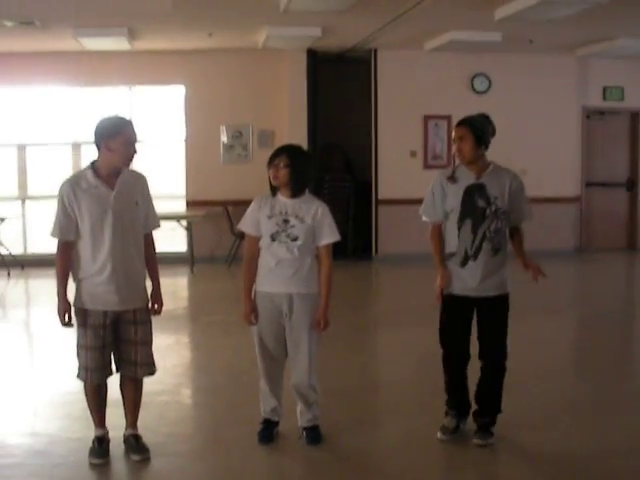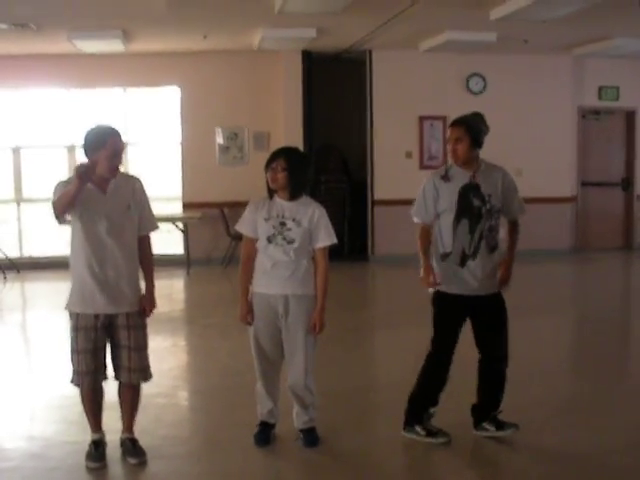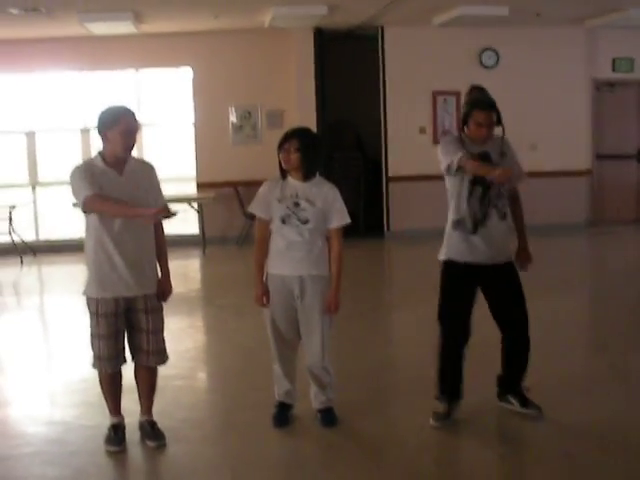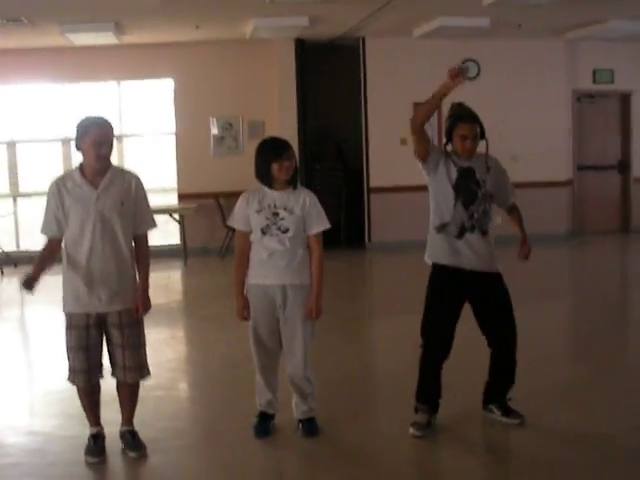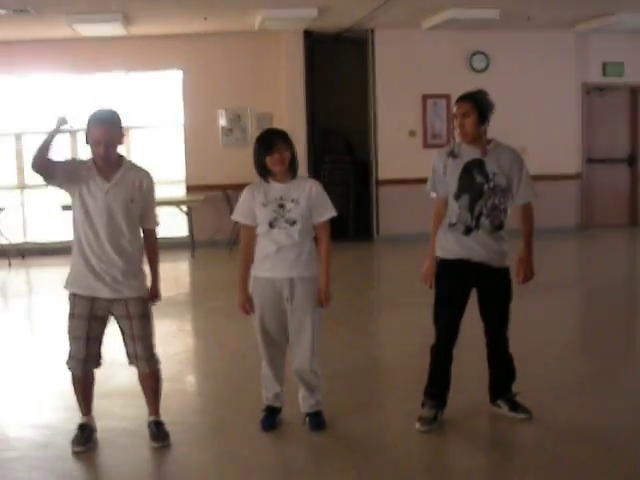
dt=1s
person 1, frame 1
left shoulder: (138, 183)
right shoulder: (73, 188)
left elbow: (146, 239)
right elbow: (65, 246)
left wrist: (155, 286)
right wrist: (62, 295)
left hip: (133, 296)
right hip: (93, 298)
left knee: (134, 369)
right knee: (93, 371)
left ankle: (132, 432)
right ankle: (100, 435)
person 1, frame 2
left shoulder: (133, 187)
right shoulder: (71, 188)
left elbow: (143, 240)
right elbow: (59, 210)
left wrist: (150, 288)
right wrist: (77, 182)
left hip: (128, 298)
right hip: (86, 300)
left knee: (132, 373)
right knee: (88, 375)
left ankle: (128, 436)
right ankle: (96, 438)
person 1, frame 3
left shoulder: (146, 171)
right shoulder: (84, 173)
left elbow: (156, 227)
right elbow: (97, 204)
left wrist: (165, 273)
right wrist: (143, 211)
left hip: (144, 281)
right hip: (104, 284)
left knee: (148, 355)
right knee: (107, 359)
left ankle: (147, 419)
right ankle: (116, 422)
person 1, frame 4
left shoulder: (130, 184)
right shoulder: (61, 188)
left elbow: (140, 241)
right elbow: (54, 242)
left wrist: (143, 289)
right wrist: (36, 271)
left hip: (122, 296)
right hip: (79, 299)
left knee: (130, 370)
right knee: (84, 373)
left ankle: (128, 429)
right ankle: (95, 432)
person 1, frame 5
left shoulder: (140, 179)
right shoulder: (74, 173)
left elbow: (149, 233)
right elbow: (38, 165)
left wrist: (156, 281)
right wrist: (57, 128)
left hip: (130, 286)
right hip: (86, 286)
left knee: (146, 358)
right knee: (80, 361)
left ankle: (155, 419)
right ankle: (86, 422)
person 2, frame 1
left shoulder: (508, 181)
right shoulder: (446, 181)
left elbow: (514, 227)
right elbow: (436, 229)
left wrist: (523, 258)
right wrist: (441, 270)
left hip: (494, 286)
right hip: (456, 285)
left knee: (493, 356)
right knee: (453, 354)
left ankle: (485, 418)
right ankle: (456, 411)
person 2, frame 2
left shoulder: (499, 178)
right shoulder: (437, 181)
left elbow: (512, 220)
right elbow: (425, 227)
left wrist: (509, 258)
right wrist: (425, 264)
left hip: (488, 285)
right hip: (449, 286)
left knee: (495, 354)
right knee: (441, 354)
left ankle: (485, 416)
right ankle: (416, 418)
person 2, frame 3
left shoulder: (503, 148)
right shoulder: (451, 146)
left elbow: (513, 195)
right elbow: (467, 163)
left wrist: (523, 241)
right wrist: (490, 170)
left hip: (500, 257)
right hip: (459, 256)
left knee: (517, 326)
right knee: (453, 331)
left ankle: (510, 390)
right ankle: (447, 397)
person 2, frame 4
left shoulder: (491, 167)
right shoulder: (436, 163)
left elbow: (508, 204)
right elbow: (416, 125)
left wrist: (523, 233)
right wrist: (446, 88)
left hip: (485, 269)
right hip: (447, 268)
left knee: (505, 338)
right knee: (435, 342)
left ankle: (495, 400)
right ankle: (425, 407)
person 2, frame 5
left shoulder: (508, 158)
right shoulder: (446, 158)
left elbow: (524, 207)
right elbow: (440, 208)
left wrist: (527, 254)
right wrist: (431, 255)
left hip: (493, 259)
right hip: (452, 258)
left knee: (497, 331)
right knee: (444, 332)
left ankle: (501, 394)
right ankle: (433, 401)
person 3, frame 1
left shoulder: (316, 209)
right shoulder: (260, 207)
left elbow: (325, 260)
right elbow: (251, 256)
left wrist: (324, 306)
right wrist: (247, 298)
left hip: (303, 295)
right hip: (267, 295)
left knee: (304, 364)
right knee: (269, 361)
left ankle: (309, 419)
right ankle: (270, 417)
person 3, frame 2
left shoulder: (314, 212)
right shoulder: (257, 209)
left elbow: (321, 263)
right elbow: (247, 257)
left wrist: (320, 308)
right wrist: (243, 299)
left hip: (299, 298)
right hip: (263, 296)
left knee: (300, 367)
right knee: (266, 364)
left ankle: (306, 421)
right ankle: (266, 419)
person 3, frame 3
left shoulder: (327, 192)
right shoulder: (271, 189)
left elbow: (335, 243)
right elbow: (261, 239)
left wrist: (334, 288)
right wrist: (258, 282)
left hip: (314, 278)
right hip: (278, 278)
left knee: (317, 348)
right knee: (282, 345)
left ankle: (324, 401)
right ankle: (284, 400)
person 3, frame 4
left shoulder: (305, 199)
right shoulder: (249, 201)
left elbow: (316, 250)
right elbow: (241, 251)
left wrist: (316, 294)
right wrist: (239, 294)
left hip: (296, 287)
right hip: (259, 288)
left knee: (299, 356)
right knee: (264, 354)
left ankle: (306, 411)
right ankle: (266, 410)
person 3, frame 5
left shoulder: (311, 189)
right shoulder: (253, 194)
left elbow: (323, 238)
right elbow: (247, 244)
left wrist: (324, 282)
right wrist: (242, 288)
left hip: (303, 279)
right hip: (266, 280)
left knee: (305, 349)
right knee: (271, 347)
left ankle: (312, 405)
right ankle: (272, 404)
